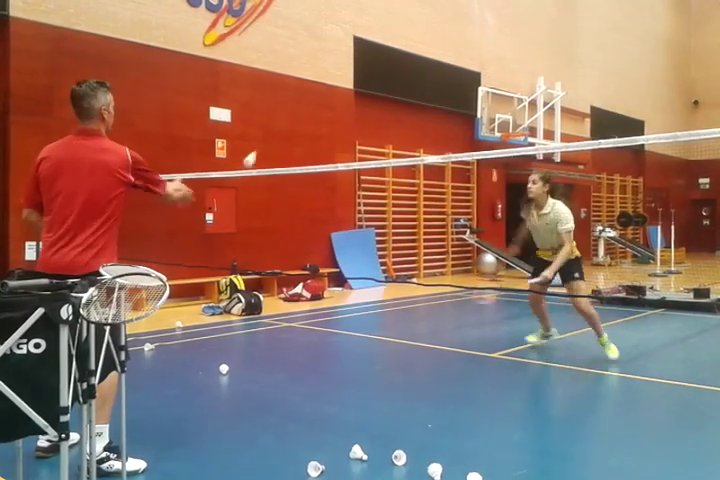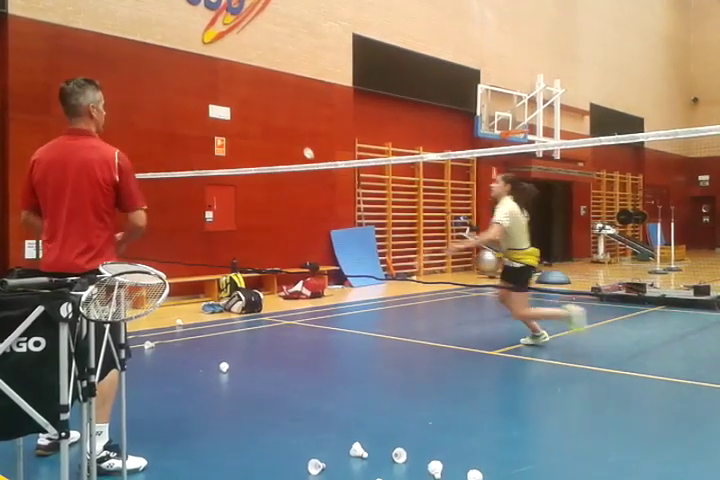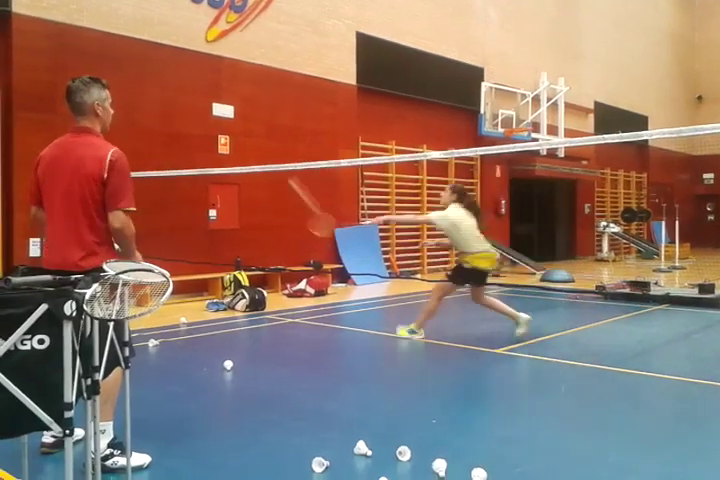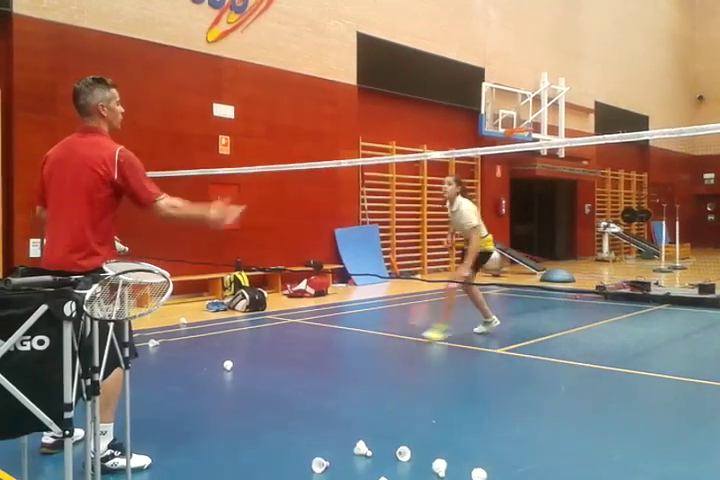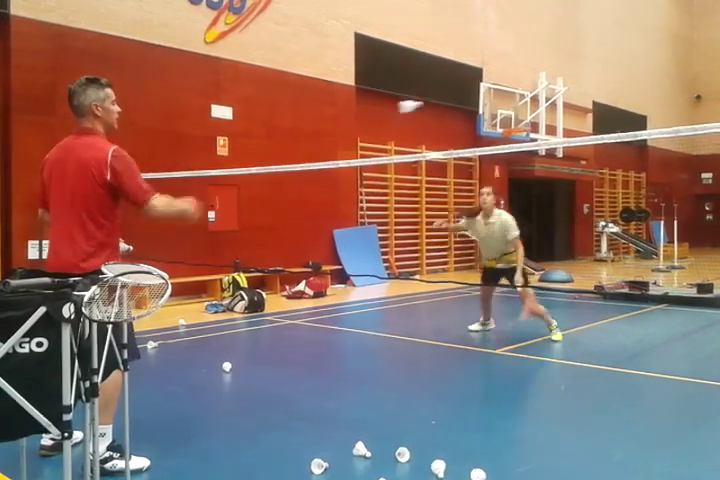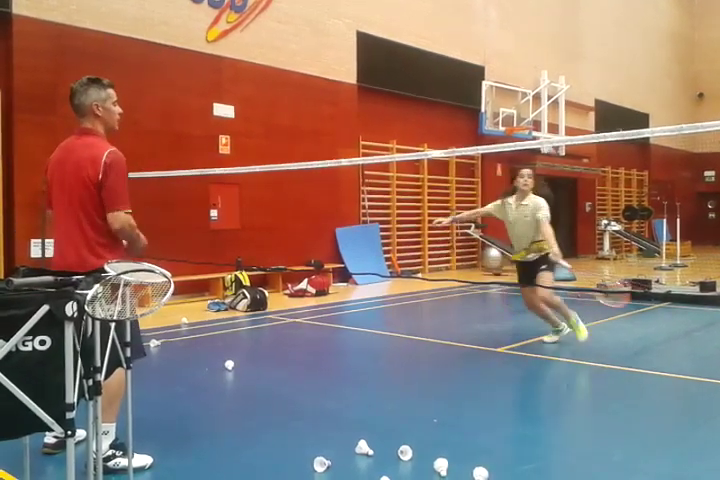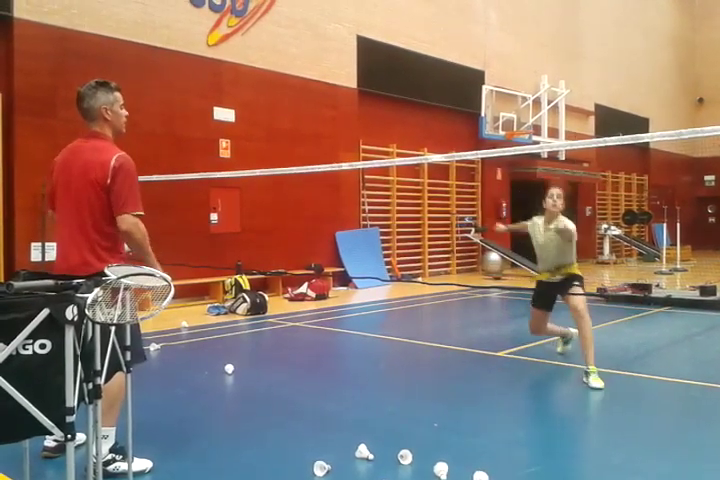
dt=0.3s
person 1, frame 1
left shoulder: (48, 154)
right shoulder: (122, 158)
left elbow: (30, 215)
right elbow: (172, 193)
right wrist: (181, 189)
left hip: (52, 271)
right hip: (93, 274)
right knee: (107, 360)
left ankle: (48, 434)
right ankle: (101, 450)
person 1, frame 2
left shoulder: (41, 157)
right shoulder: (112, 158)
left elbow: (28, 217)
right elbow: (139, 221)
right wrist: (120, 242)
left hip: (54, 271)
right hip: (94, 273)
right knee: (107, 360)
left ankle: (50, 433)
right ankle: (100, 449)
person 1, frame 3
left shoulder: (47, 154)
right shoulder: (110, 157)
left elbow: (37, 214)
right elbow: (119, 223)
right wrist: (133, 256)
left hip: (55, 269)
right hip: (95, 271)
right knee: (111, 358)
left ankle: (54, 430)
right ankle: (105, 446)
person 1, frame 4
left shoulder: (53, 154)
right shoulder: (115, 156)
left elbow: (41, 212)
right elbow: (161, 205)
right wrist: (209, 214)
left hip: (54, 269)
right hip: (91, 272)
right knee: (111, 359)
left ankle: (53, 431)
right ankle: (105, 447)
person 1, frame 5
left shoulder: (53, 155)
right shoulder: (111, 155)
left elbow: (45, 215)
right elbow: (153, 205)
right wrist: (184, 207)
left hip: (58, 271)
right hip: (94, 273)
right knee: (112, 361)
left ankle: (52, 433)
right ankle: (104, 451)
person 1, frame 6
left shoulder: (58, 155)
right shoulder: (108, 156)
right elbow: (119, 221)
right wrist: (138, 241)
left hip: (65, 270)
right hip: (101, 272)
right knee: (116, 359)
left ankle: (56, 430)
right ankle: (106, 447)
person 1, frame 7
left shoulder: (63, 158)
right shoulder: (116, 160)
right elbow: (130, 226)
right wrist: (152, 264)
left hip: (66, 274)
right hip: (103, 276)
right knee: (117, 363)
left ankle: (56, 434)
right ankle: (106, 451)
person 2, frame 1
left shoulder: (560, 210)
right shoulder: (528, 208)
left elbow: (566, 246)
left wrist: (552, 269)
right wrist: (515, 244)
left hip: (567, 258)
right hip: (543, 256)
left knee: (581, 305)
right knee: (535, 300)
left ankle: (604, 340)
right ankle: (547, 331)
person 2, frame 2
left shoulder: (505, 208)
right shoulder: (513, 205)
left elbow: (492, 235)
left wrist: (461, 246)
left hip: (520, 261)
right hip: (515, 258)
left knee: (520, 313)
right knee: (503, 297)
left ankle: (570, 313)
right ankle: (537, 333)
person 2, frame 3
left shoulder: (447, 214)
right shoulder: (464, 212)
left elbow: (416, 219)
left wrist: (387, 218)
right wrist: (443, 242)
left hip: (474, 262)
right hip: (485, 259)
left knee: (438, 293)
right knee: (478, 297)
left ankle: (415, 329)
right ankle: (518, 317)
person 2, frame 4
left shoulder: (464, 208)
right shoulder: (450, 204)
left elbow: (475, 239)
left wrist: (467, 265)
right wrist: (450, 236)
left hip: (480, 247)
right hip: (471, 245)
left knee: (452, 285)
right knee: (466, 285)
left ankle: (443, 327)
right ankle: (489, 320)
person 2, frame 5
left shoulder: (505, 219)
right shoulder: (474, 219)
left elbow: (518, 247)
right elbow: (457, 227)
left wrist: (519, 271)
right wrist: (444, 225)
left hip: (510, 262)
right hip: (490, 263)
left knee: (530, 305)
right knee: (485, 296)
left ankle: (552, 325)
right ankle: (486, 321)
person 2, frame 6
left shoulder: (539, 202)
right shoulder: (505, 204)
left elbow: (545, 226)
right elbow: (476, 212)
left wrist: (554, 247)
right wrist: (451, 219)
left hip: (541, 255)
right hip: (522, 258)
left knee: (543, 296)
right knee: (531, 303)
left ankle: (572, 319)
right ankle: (559, 327)
person 2, frame 7
left shoulder: (567, 225)
right shoulder: (535, 222)
left elbow: (569, 236)
right elbow: (524, 226)
left wrist: (563, 229)
right wrist: (506, 228)
left hip: (569, 276)
right hip: (545, 279)
left knee: (579, 310)
right knee: (536, 329)
left ankle: (590, 370)
right ankle: (566, 334)
